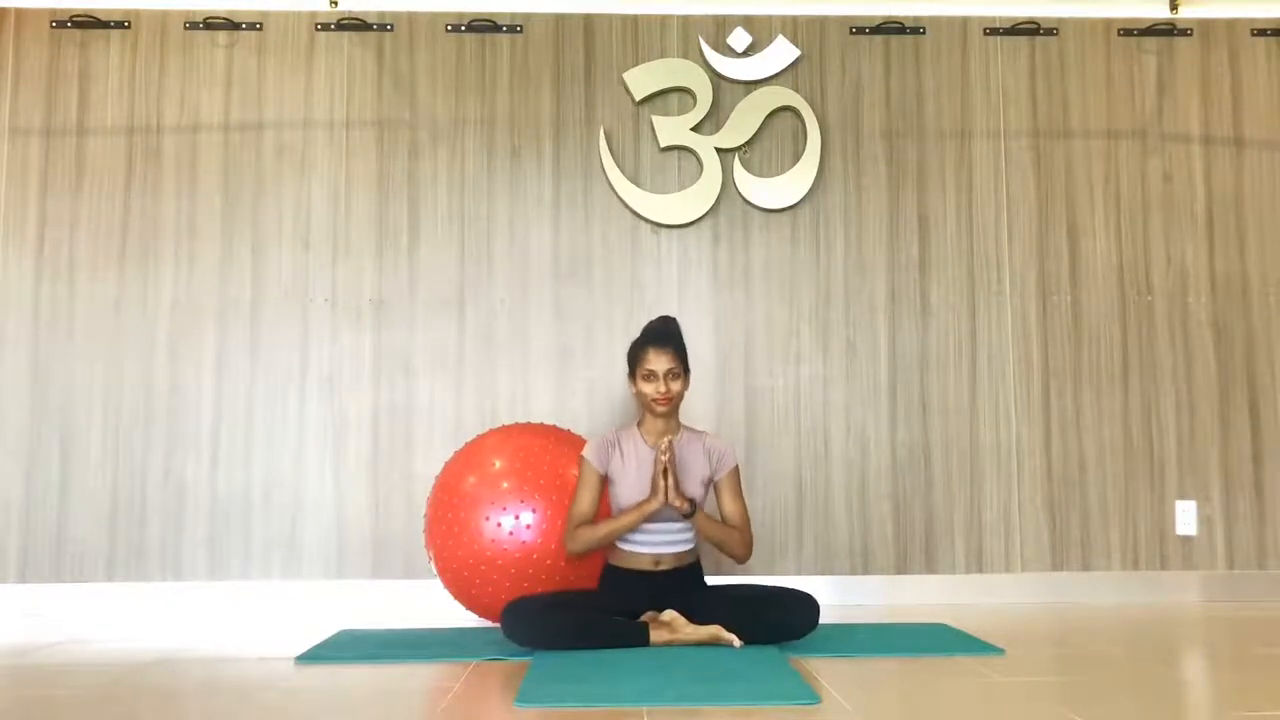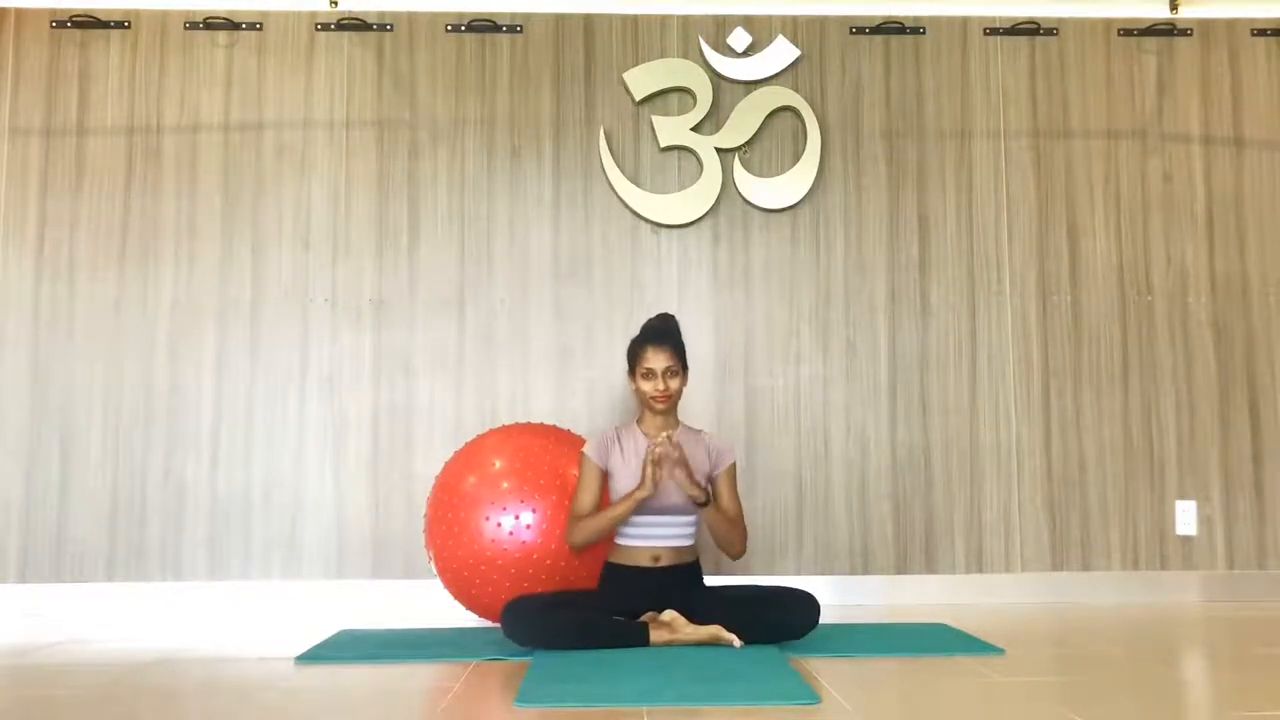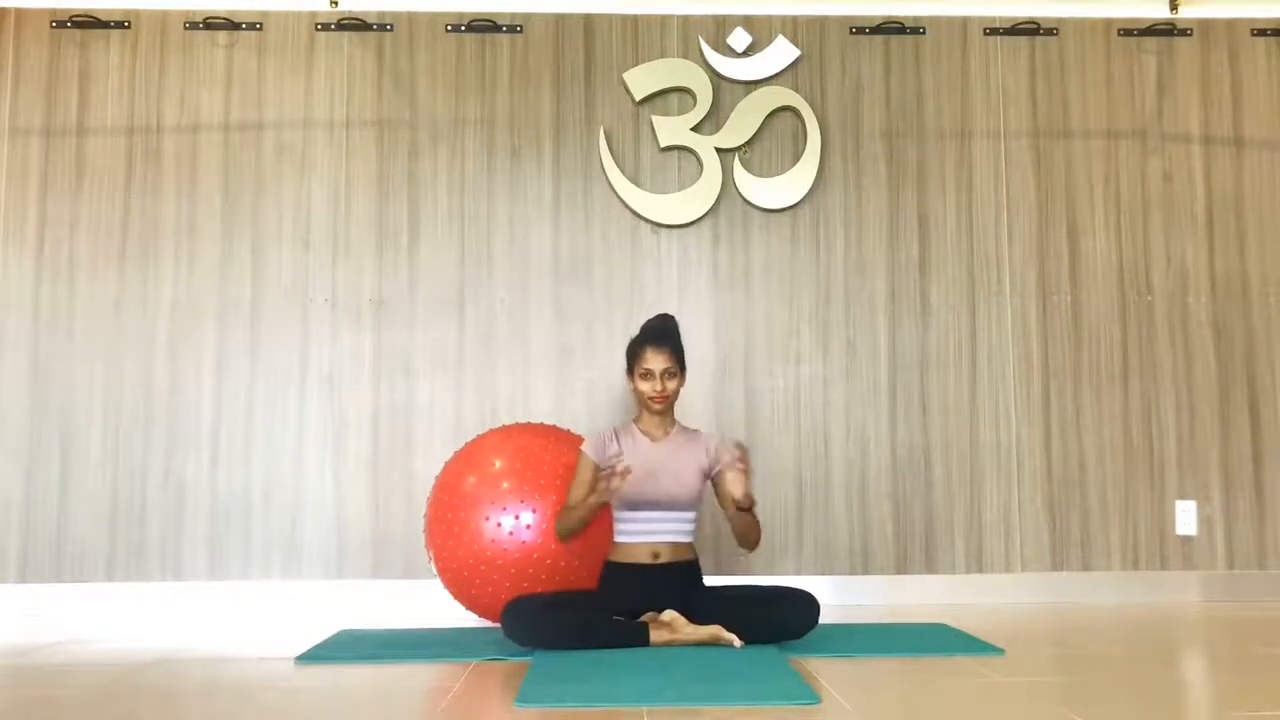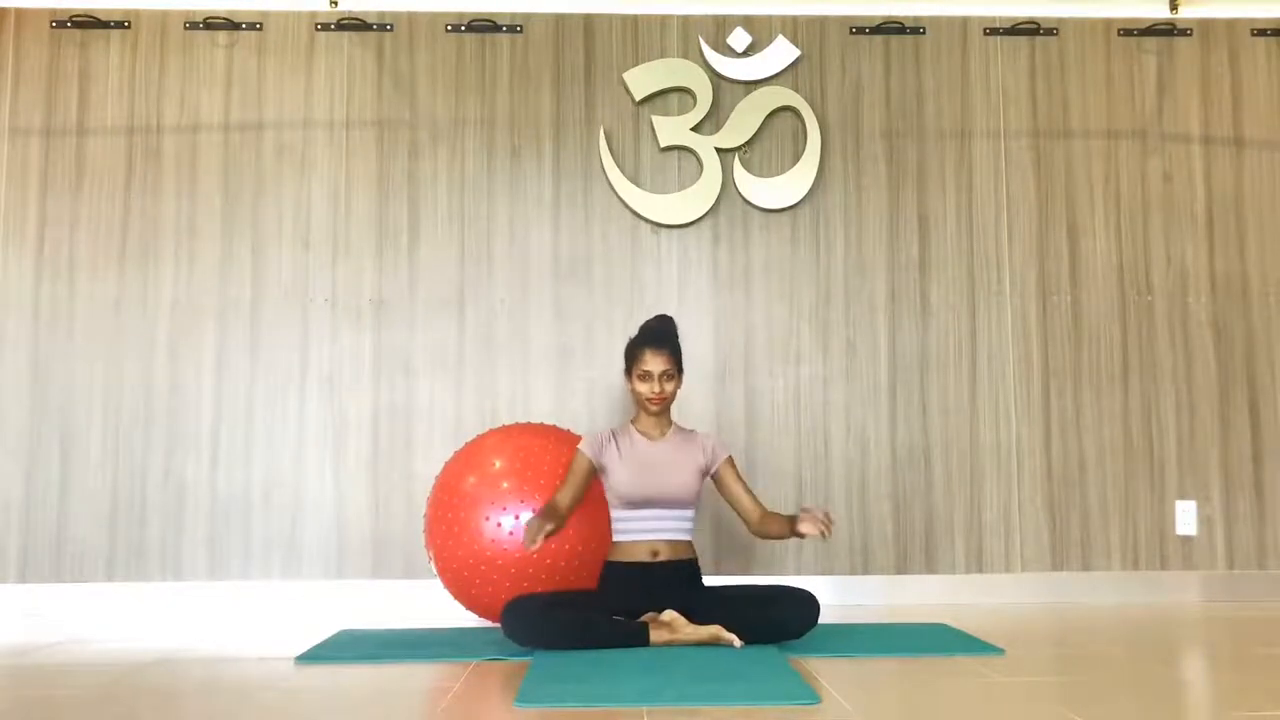
dt=0.2s
person 1, frame 1
left shoulder: (714, 451)
right shoulder: (605, 448)
left elbow: (741, 549)
right elbow: (575, 542)
left wrist: (684, 503)
right wrist: (652, 501)
left hip: (687, 589)
right hip: (620, 589)
left knee: (802, 610)
right knee: (518, 618)
right ankle: (667, 633)
person 1, frame 2
left shoulder: (710, 449)
right shoulder: (606, 445)
left elbow: (736, 547)
right elbow: (576, 536)
left wrist: (698, 491)
right wrist: (642, 490)
left hip: (686, 588)
right hip: (620, 588)
left knee: (802, 609)
right knee: (518, 617)
right ankle: (668, 633)
person 1, frame 3
left shoulder: (707, 447)
right shoulder: (603, 445)
left elbow: (748, 541)
right elbow: (565, 528)
left wrist: (742, 500)
right wrist: (599, 496)
left hip: (686, 587)
right hip: (620, 586)
left knee: (801, 608)
right knee: (518, 616)
left ankle: (638, 628)
right ankle: (667, 633)
person 1, frame 4
left shoulder: (704, 447)
right shoulder: (602, 444)
left elbow: (757, 518)
right elbow: (558, 507)
left wrist: (796, 523)
right wrist: (540, 522)
left hip: (686, 587)
right hip: (620, 587)
left knee: (802, 607)
right knee: (519, 616)
left ankle: (640, 628)
right ankle: (668, 633)
